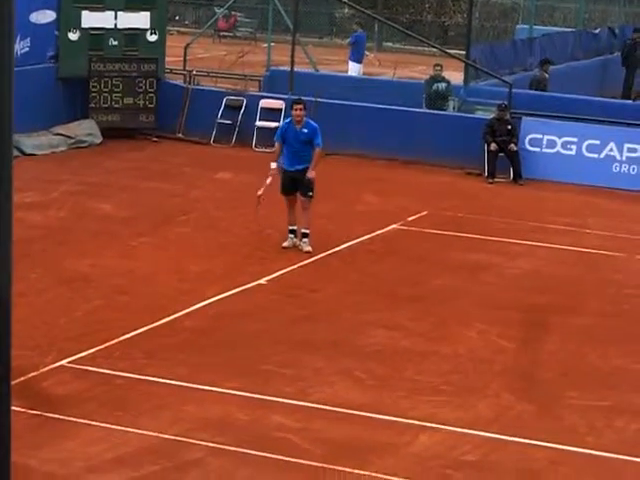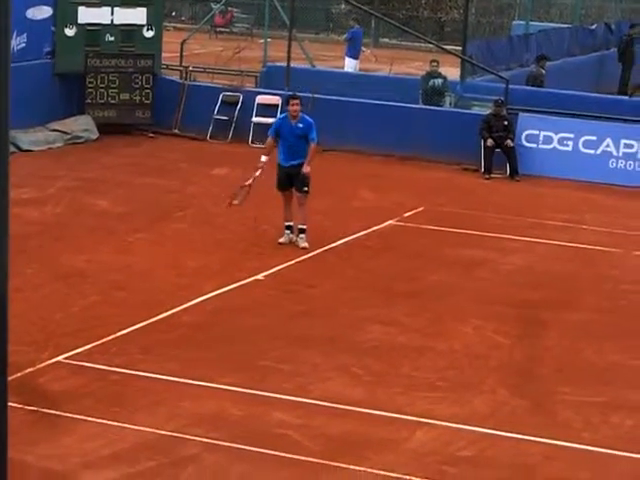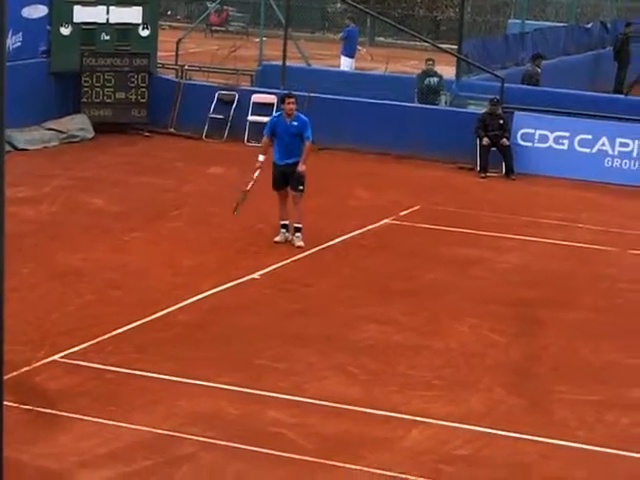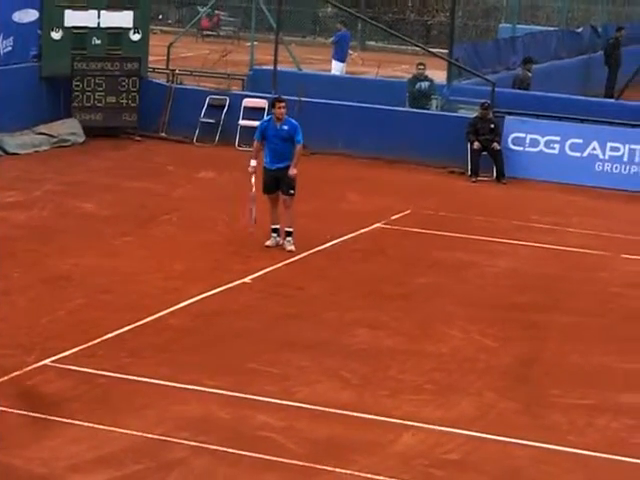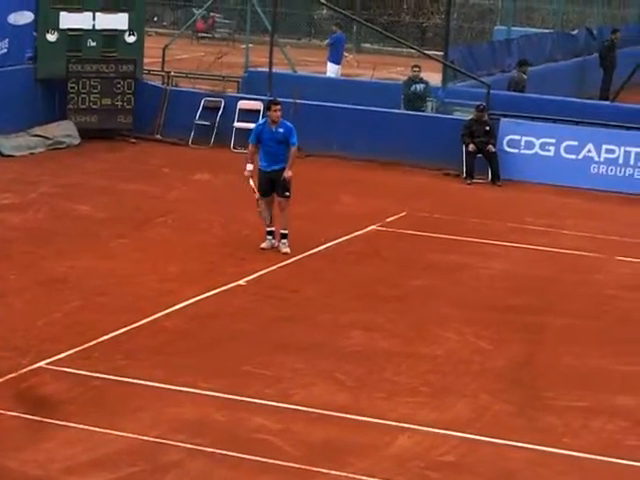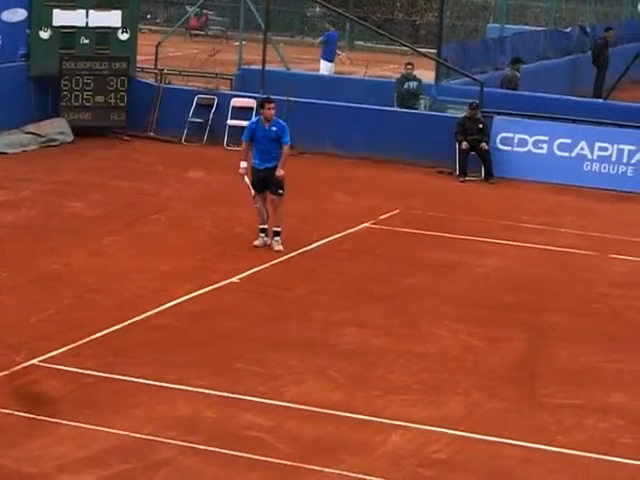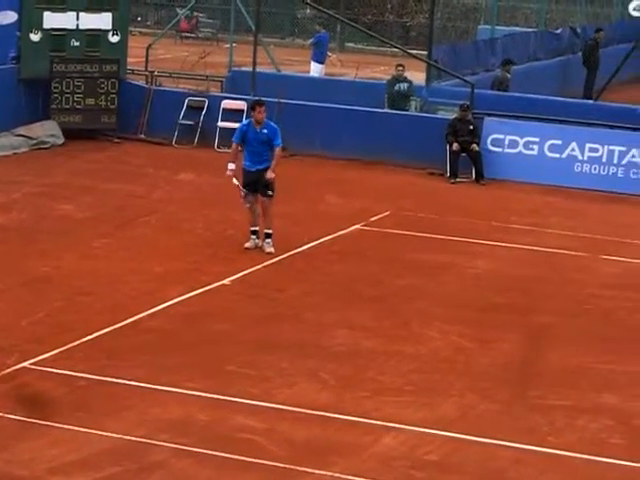
dt=0.2s
person 1, frame 1
left shoulder: (313, 127)
right shoulder: (285, 126)
left elbow: (318, 149)
right elbow: (279, 145)
left wrist: (312, 169)
right wrist: (274, 164)
left hip: (305, 170)
right hip: (287, 170)
left knee: (305, 204)
right knee: (290, 203)
left ankle: (305, 239)
right ankle: (292, 236)
person 1, frame 2
left shoulder: (308, 123)
right shoulder: (280, 121)
left elbow: (313, 144)
right elbow: (271, 140)
left wrist: (307, 164)
right wrist: (264, 158)
left hip: (300, 166)
right hip: (283, 165)
left knee: (301, 200)
right knee: (286, 199)
left ankle: (301, 235)
right ankle: (288, 232)
person 1, frame 3
left shoulder: (303, 121)
right shoulder: (275, 120)
left elbow: (308, 142)
right elbow: (267, 139)
left wrist: (302, 163)
right wrist: (261, 158)
left hip: (296, 164)
right hip: (278, 164)
left knee: (297, 198)
right knee: (282, 197)
left ankle: (297, 234)
right ankle: (284, 231)
person 1, frame 4
left shoulder: (293, 125)
right shoulder: (265, 124)
left elbow: (299, 146)
right elbow: (257, 143)
left wrist: (293, 167)
right wrist: (253, 163)
left hip: (287, 168)
right hip: (269, 168)
left knee: (287, 202)
right knee: (273, 202)
left ankle: (288, 238)
right ankle: (275, 235)
person 1, frame 5
left shoulder: (288, 128)
right shoulder: (259, 127)
left elbow: (293, 149)
right elbow: (253, 146)
left wrist: (288, 169)
right wrist: (249, 167)
left hip: (282, 171)
right hip: (264, 170)
left knee: (283, 204)
right knee: (267, 204)
left ankle: (284, 240)
right ankle: (270, 238)
person 1, frame 6
left shoulder: (281, 126)
right shoulder: (253, 125)
left elbow: (286, 148)
right elbow: (246, 144)
left wrist: (280, 168)
right wrist: (243, 164)
left hip: (274, 168)
right hip: (257, 168)
left knee: (276, 202)
right knee: (260, 202)
left ankle: (276, 238)
right ankle: (263, 235)
person 1, frame 7
left shoulder: (273, 128)
right shoulder: (244, 127)
left elbow: (277, 150)
right elbow: (235, 146)
left wrist: (271, 170)
right wrist: (232, 166)
left hip: (265, 170)
right hip: (248, 170)
left knee: (266, 204)
right knee: (251, 204)
left ankle: (268, 240)
right ankle: (254, 237)
